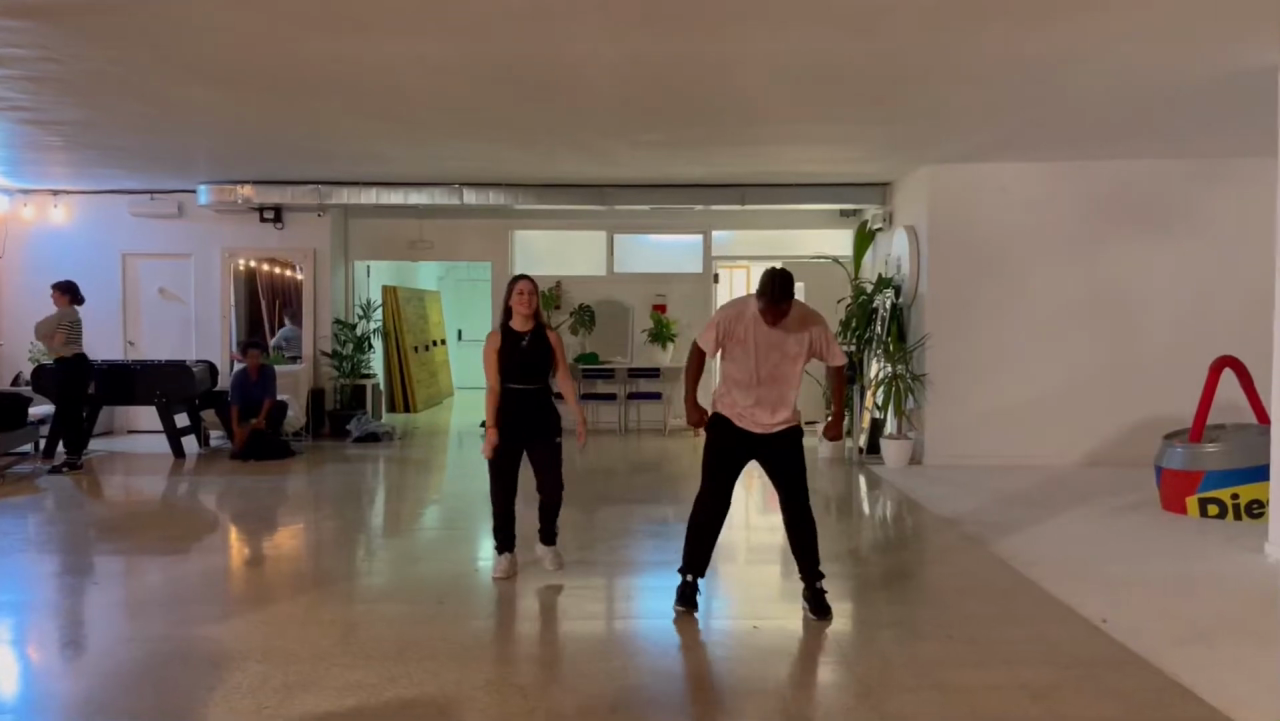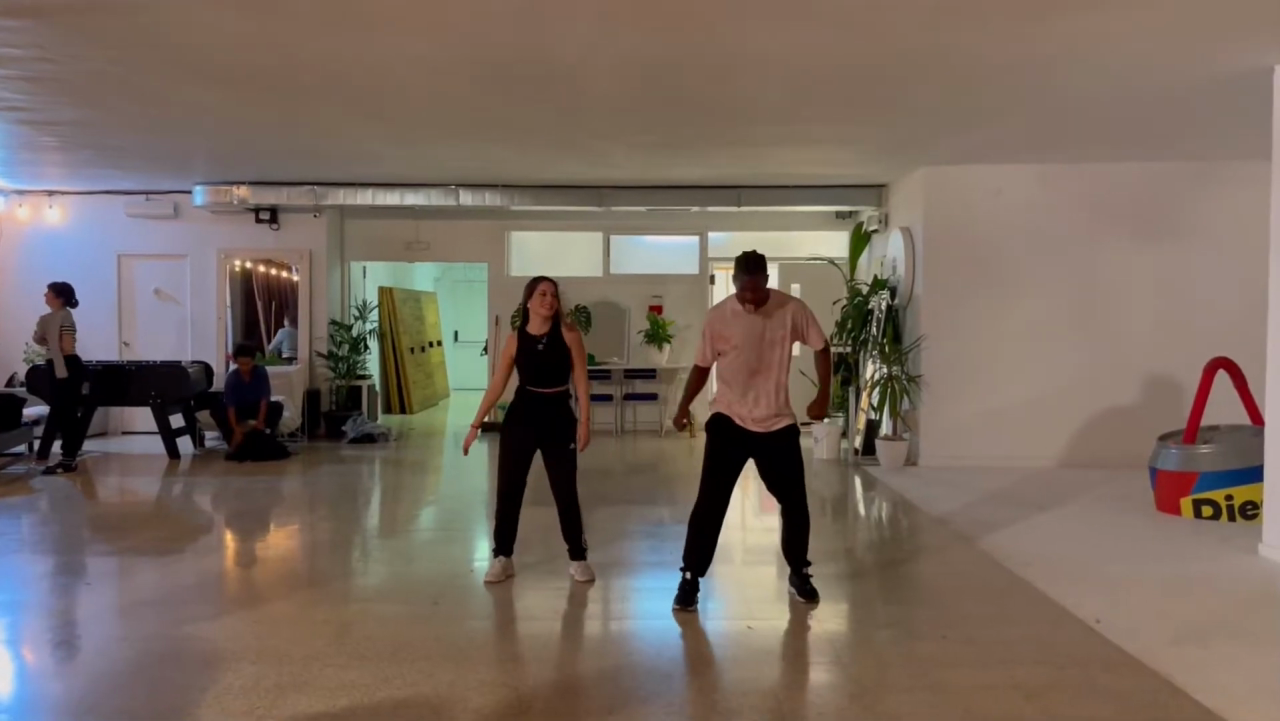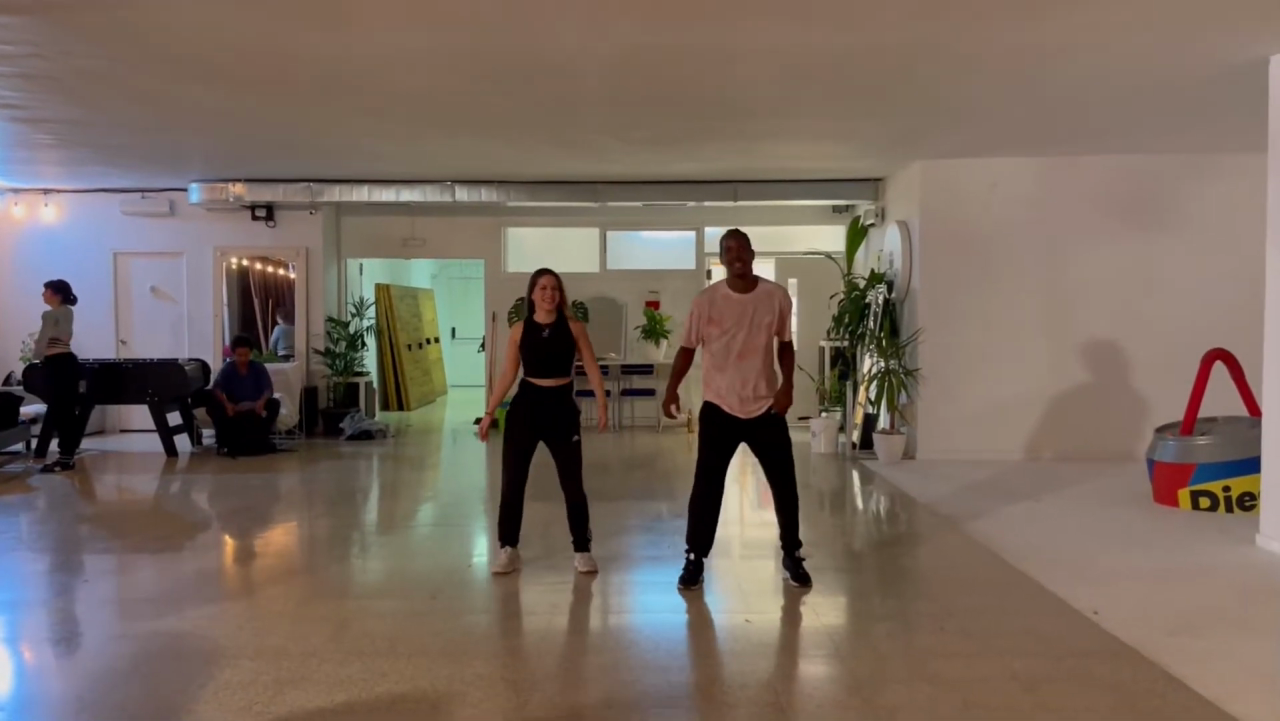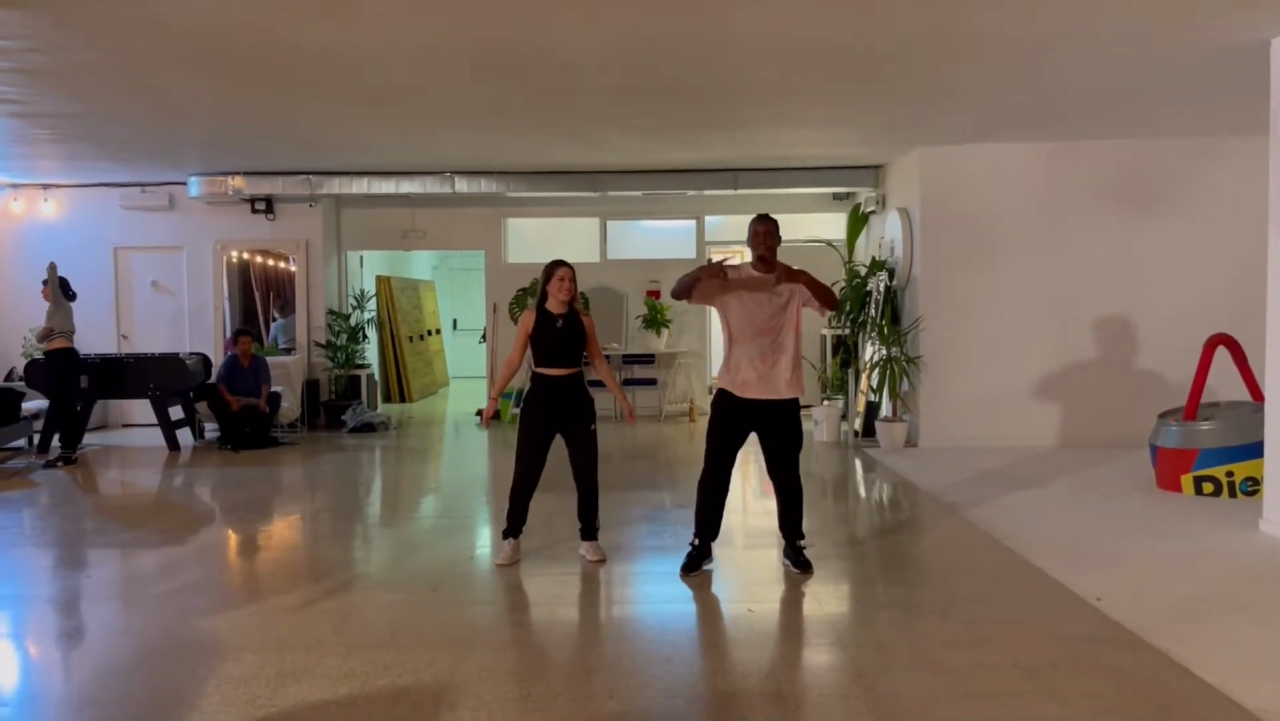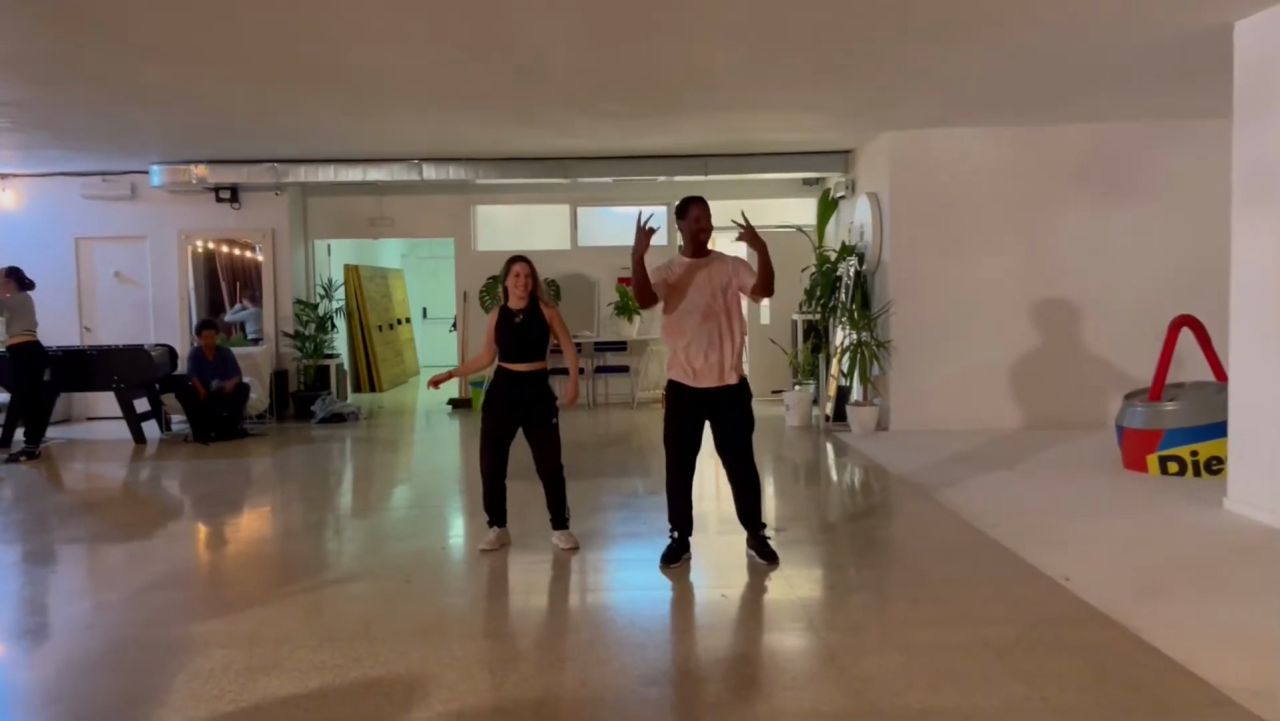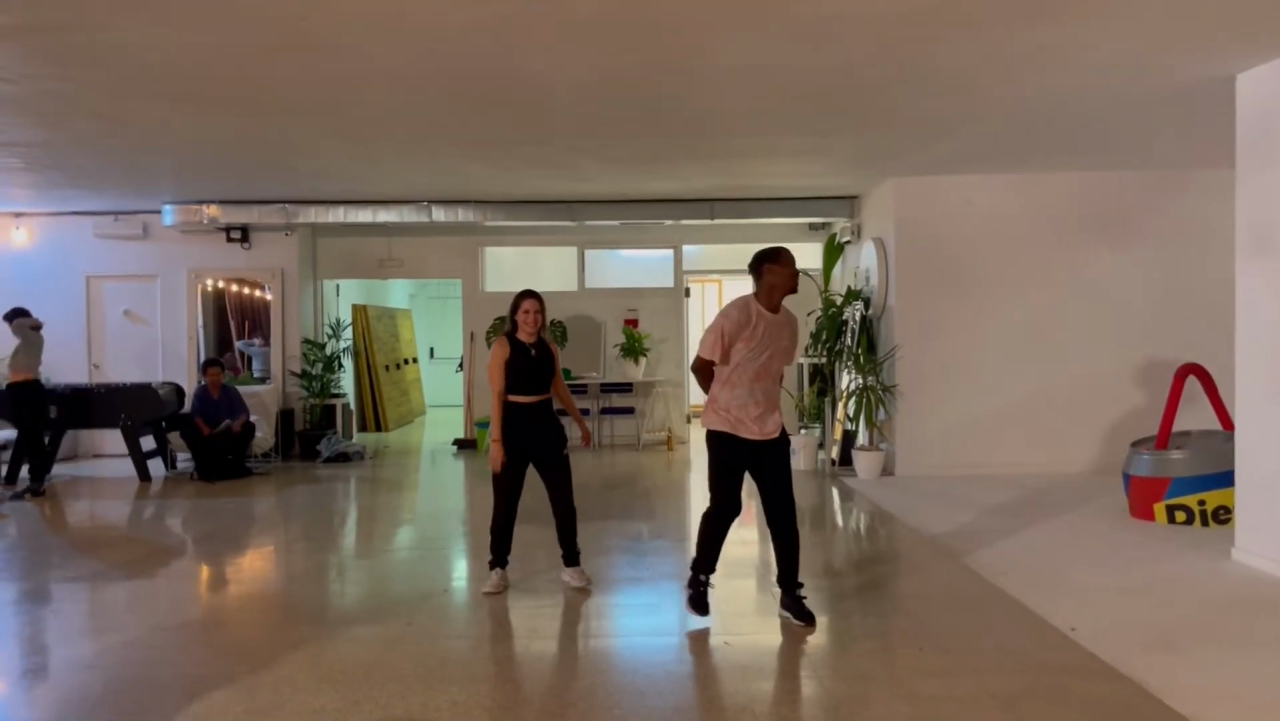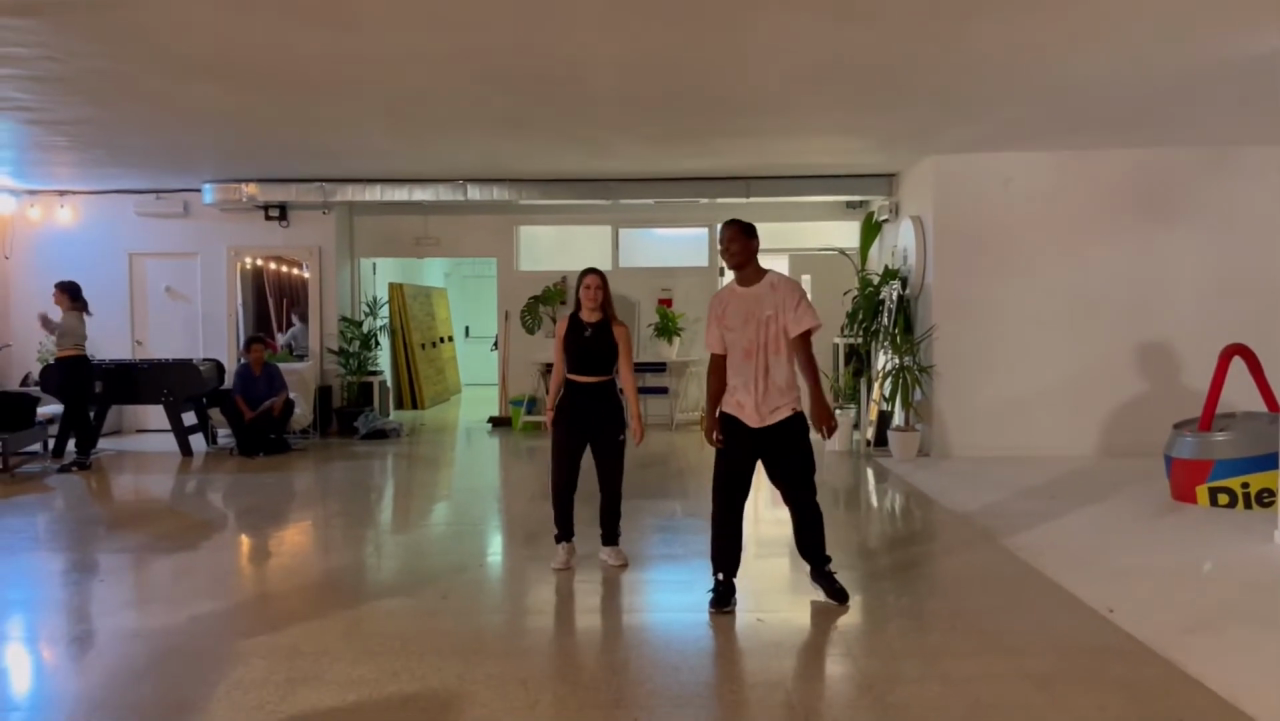
dt=0.7s
person 1, frame 1
left shoulder: (812, 324)
right shoulder: (733, 313)
left elbow: (836, 366)
right elbow: (699, 351)
left wrist: (838, 416)
right wrist: (690, 401)
left hip: (782, 428)
right hip: (729, 422)
left knee: (797, 506)
right knee: (710, 502)
left ankle: (813, 586)
right ankle: (689, 579)
person 1, frame 2
left shoulder: (792, 309)
right shoulder: (718, 316)
left elbow: (821, 349)
right elbow: (702, 366)
left wrist: (823, 395)
right wrist: (683, 404)
left hip: (778, 423)
right hip: (728, 421)
left knee: (794, 501)
right knee: (711, 501)
left ankle: (798, 572)
right ankle: (690, 578)
person 1, frame 3
left shoulder: (777, 296)
right shoulder: (706, 300)
left elbow: (785, 344)
right elbow: (688, 348)
left wrist: (787, 387)
right wrist: (671, 390)
left hip: (765, 408)
right hip: (719, 408)
left knee: (784, 484)
right knee: (707, 486)
left ankle: (791, 556)
right ankle: (695, 560)
person 1, frame 4
left shoulder: (796, 283)
right shoulder: (728, 279)
left elbow: (831, 304)
right elbow: (678, 293)
left wrist: (803, 276)
right wrist: (701, 273)
left hip: (781, 396)
right hip: (733, 393)
left knee: (787, 476)
right knee: (714, 472)
left ankle: (793, 545)
right ankle: (701, 545)
person 1, frame 5
left shoulder: (732, 266)
right shoulder: (665, 270)
left elbow: (765, 291)
right elbow: (645, 300)
left wrist: (761, 251)
right wrist: (637, 254)
left hip: (729, 382)
right hip: (684, 384)
left knee: (740, 462)
right knee: (679, 466)
left ankle: (755, 534)
right ankle: (680, 538)
person 1, frame 6
left shoulder: (789, 324)
right shoulder: (735, 315)
right elbow: (700, 366)
right wrist: (724, 403)
left hip: (770, 432)
right hip: (727, 430)
left knee: (783, 514)
right knee: (724, 508)
left ankle: (790, 593)
right ankle: (699, 578)
person 1, frame 7
left shoulder: (786, 290)
right shoulder: (720, 302)
left elbow: (802, 348)
right elbow: (718, 362)
left wrist: (818, 399)
right wrist: (711, 415)
left hip: (784, 414)
right hip: (736, 417)
left knee: (800, 497)
right knee: (726, 499)
left ankle: (821, 569)
right ankle: (724, 580)
person 2, frame 1
left shoulder: (550, 336)
right shoulder: (496, 338)
left elbow: (563, 378)
right elbow: (492, 385)
left wrist: (579, 418)
right wrist: (491, 427)
left hip: (542, 414)
right hip: (506, 414)
left knee: (552, 486)
right knee: (502, 489)
left ankle: (547, 542)
right ankle: (505, 552)
person 2, frame 2
left shoulder: (569, 335)
right shoulder: (515, 341)
left elbow: (581, 380)
right elbow: (498, 385)
left wrist: (584, 420)
right wrist: (476, 424)
left hip: (559, 417)
right hip: (522, 416)
left knee: (565, 492)
right knee: (508, 490)
left ankle: (578, 558)
right ankle: (502, 557)
person 2, frame 3
left shoulder: (573, 327)
right shoulder: (520, 330)
left elbow: (591, 368)
right elbow: (508, 374)
left wrist: (602, 404)
right wrist: (489, 413)
left hip: (562, 408)
right hip: (526, 407)
left knee: (572, 482)
right knee: (513, 481)
left ankle: (582, 550)
right ankle: (508, 547)
person 2, frame 4
left shoulder: (583, 320)
right shoulder: (531, 317)
left elbow: (598, 361)
right elbow: (514, 360)
left wrist: (621, 397)
right wrist: (494, 396)
left hip: (576, 398)
right hip: (540, 397)
left knee: (587, 474)
right knee: (525, 473)
left ankle: (589, 539)
right ankle: (511, 539)
person 2, frame 5
left shoulder: (546, 311)
right shoulder: (497, 315)
left elbow: (568, 348)
right elbow: (486, 357)
left wrist: (573, 379)
right wrist: (450, 374)
left hip: (537, 391)
right hip: (502, 392)
left knee: (550, 465)
right knee: (491, 466)
left ankle: (560, 527)
right ankle: (497, 528)
person 2, frame 6
left shoulder: (548, 348)
right shoulder: (503, 346)
left elbow: (560, 389)
right elbow: (497, 396)
left wrist: (581, 423)
right wrist: (496, 440)
left hip: (548, 425)
right hip: (514, 427)
left knee: (563, 499)
right knee: (505, 503)
left ankle: (571, 565)
right ankle: (498, 570)
person 2, frame 7
left shoulder: (616, 328)
right shoulder: (565, 325)
left elbow: (626, 374)
right elbow: (559, 368)
left wrist: (636, 415)
right wrist: (550, 406)
left hip: (605, 403)
right hip: (572, 403)
left knee: (611, 480)
right knee: (562, 478)
left ankle: (609, 544)
right ankle: (564, 543)
person 3, frame 1
left shoulder: (65, 315)
right shoulder: (69, 314)
left elbow: (56, 344)
left wrist: (44, 338)
right wrist: (48, 338)
left hip: (71, 367)
right hip: (74, 366)
left knee: (67, 412)
right knee: (72, 412)
left ankle: (73, 459)
right ankle: (74, 457)
person 3, frame 2
left shoulder: (64, 317)
right shoulder: (54, 316)
left elbow: (67, 346)
left wrist: (47, 340)
right wrist: (41, 338)
left hip: (67, 369)
right hip: (60, 369)
left knee: (66, 414)
right knee: (61, 413)
left ankle: (68, 461)
right ankle: (68, 458)
person 3, frame 3
left shoulder: (64, 311)
right shoulder: (56, 314)
left elbow: (62, 335)
right wrist: (41, 341)
left hip: (62, 364)
right hip: (56, 365)
left knee: (63, 411)
right knee: (60, 411)
left ankle: (66, 459)
right ankle: (66, 456)
person 3, frame 4
left shoulder: (61, 305)
right shoulder: (55, 309)
left elbow: (54, 282)
right elbow: (40, 339)
right wrist: (43, 332)
left hip: (63, 358)
right hip: (58, 359)
left knee: (63, 406)
right knee: (62, 406)
left ankle: (68, 453)
right ankle: (69, 450)
person 3, frame 5
left shoulder: (18, 299)
right shoulder: (20, 299)
left hip: (25, 352)
right hip: (27, 352)
left knee: (26, 400)
right knee: (27, 400)
left ankle: (32, 448)
right ankle: (32, 445)
person 3, frame 6
left shoulder: (32, 337)
right shoulder: (29, 338)
left elbow: (18, 325)
right elbow: (19, 328)
left wrist: (32, 323)
right wrist: (33, 322)
left hip: (26, 390)
right hip: (23, 390)
left knee: (30, 437)
right knee: (29, 437)
left ankle: (37, 484)
right ankle: (37, 482)
person 3, frame 7
left shoulder: (72, 314)
right shoulder: (70, 315)
left elbow: (78, 332)
right wrist: (49, 323)
left hip: (73, 365)
right hip: (71, 365)
left knee: (76, 411)
right knee: (76, 411)
left ankle: (83, 458)
right ankle: (83, 455)
